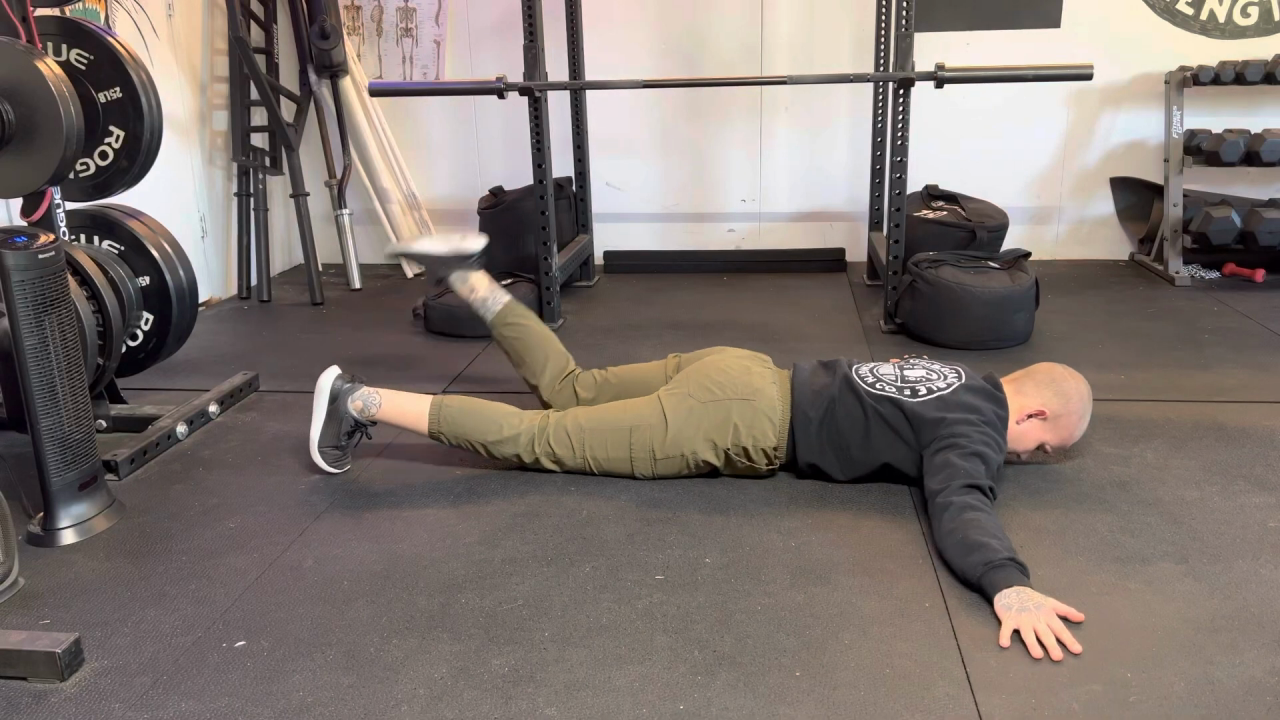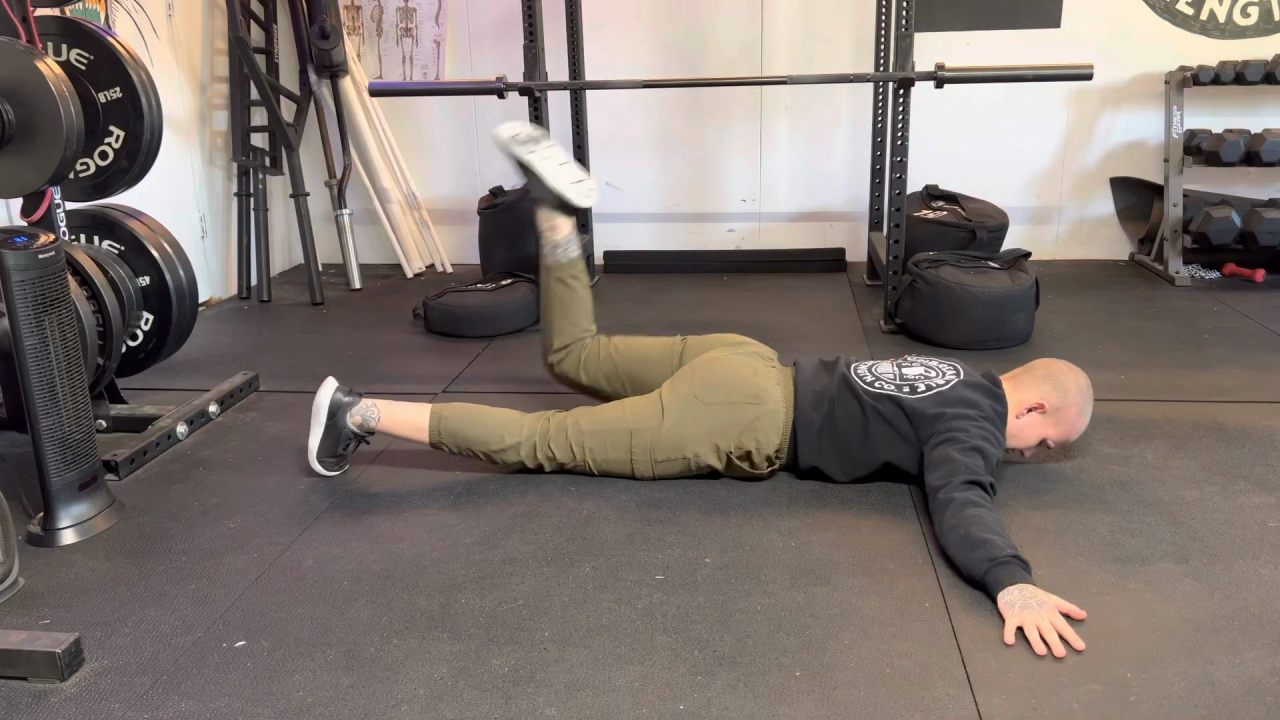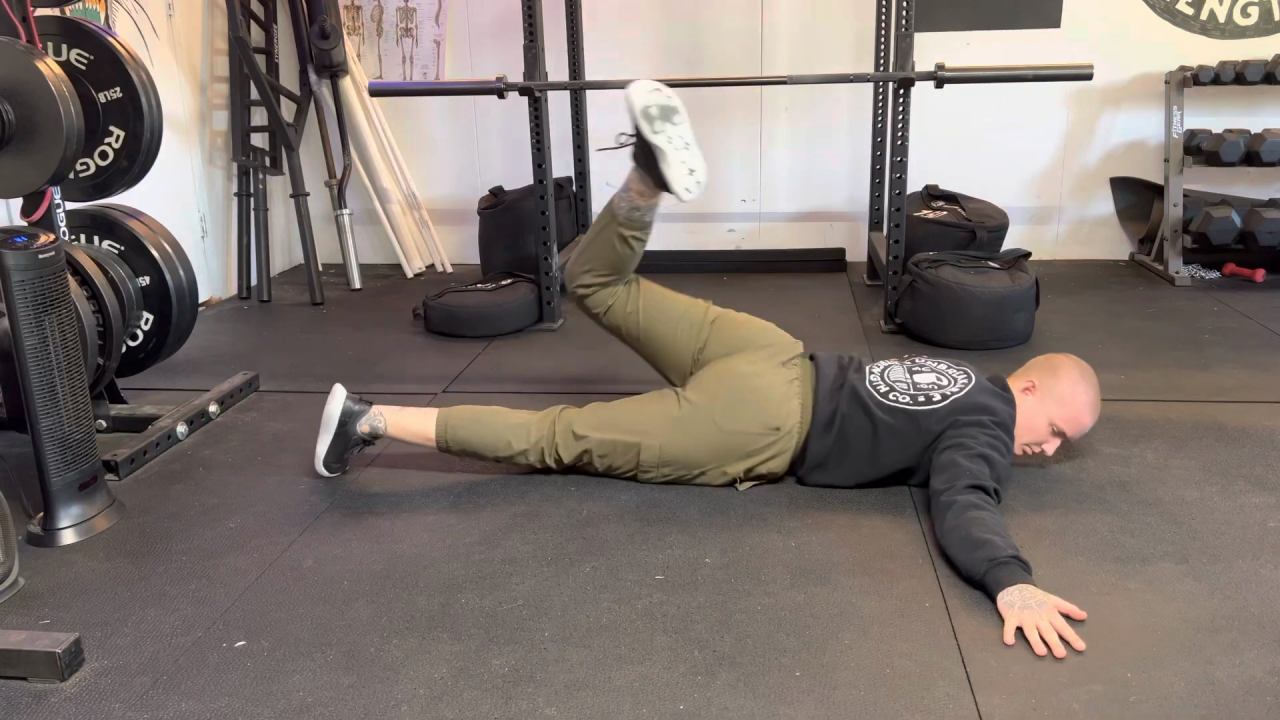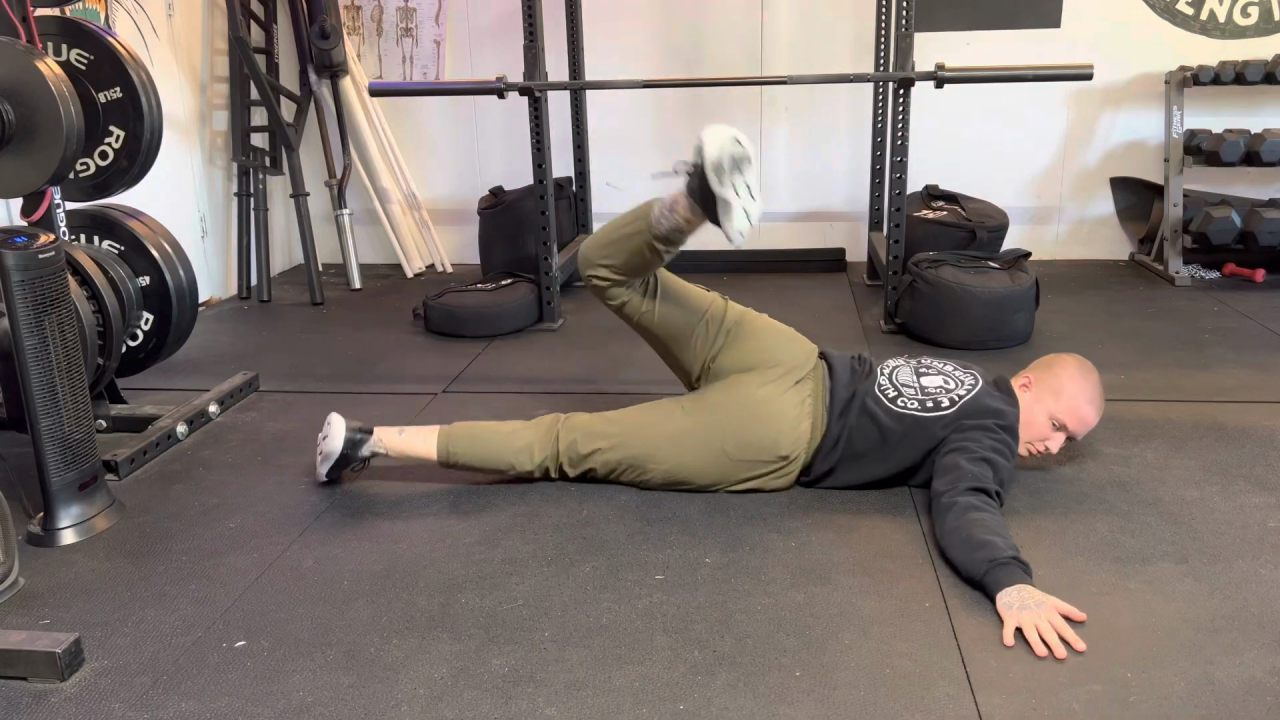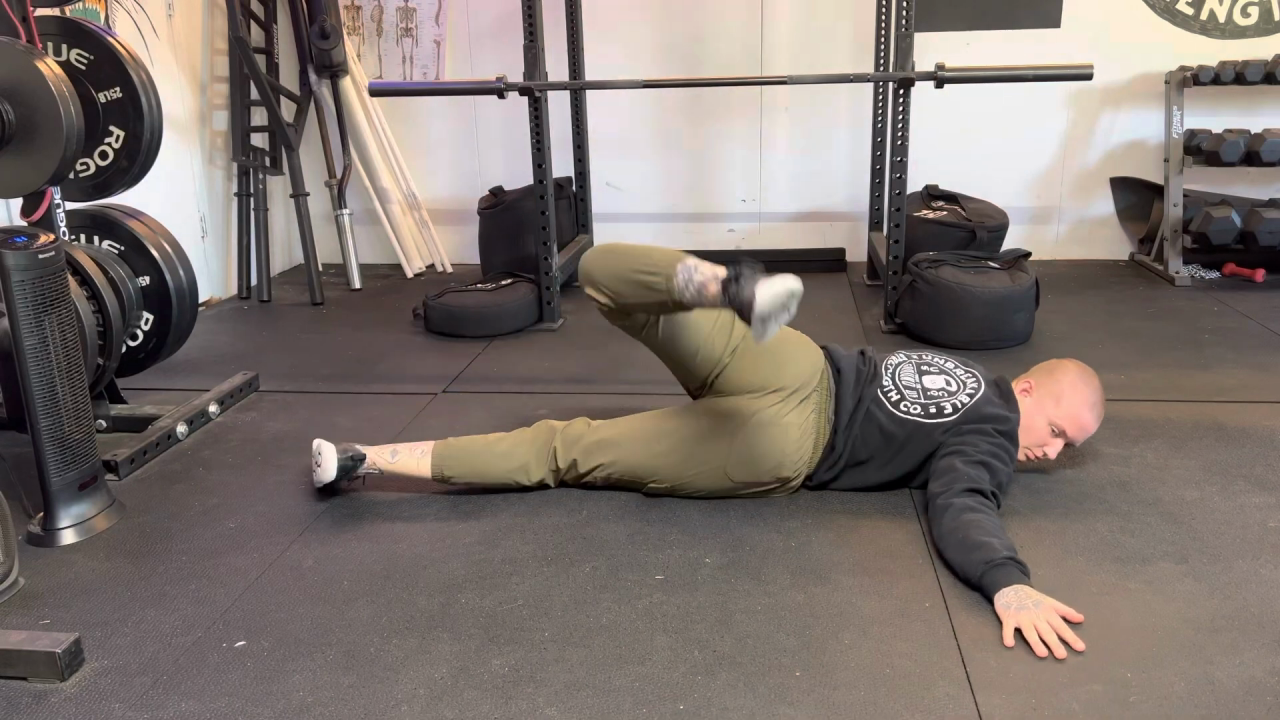
dt=0.2s
person 1, frame 1
left shoulder: (961, 379)
right shoulder: (975, 434)
right elbow: (959, 511)
right wrist: (1011, 587)
left hip: (742, 377)
right hip: (748, 422)
left knee: (565, 391)
right knee: (543, 440)
left ankle: (465, 271)
right ankle: (362, 402)
person 1, frame 2
left shoulder: (961, 378)
right shoulder: (974, 428)
right elbow: (960, 505)
right wrist: (1013, 584)
left hip: (746, 365)
right hip: (748, 417)
left knee: (571, 355)
right knee: (548, 443)
left ankle: (556, 196)
right ankle: (364, 415)
person 1, frame 3
left shoulder: (961, 382)
right shoulder: (984, 435)
right elbow: (962, 508)
right wrist: (1012, 584)
left hip: (772, 355)
right hip: (763, 417)
right knee: (563, 439)
left ankle: (642, 181)
right ankle: (390, 405)
person 1, frame 4
left shoulder: (963, 379)
right shoulder: (984, 437)
right elbow: (962, 512)
right wrist: (1011, 585)
left hip: (785, 360)
right hip: (773, 425)
right knee: (567, 444)
person 1, frame 5
left shoulder: (967, 381)
right shoulder: (985, 444)
right elbow: (959, 509)
right wrist: (1009, 583)
right hip: (785, 445)
right knee: (575, 448)
